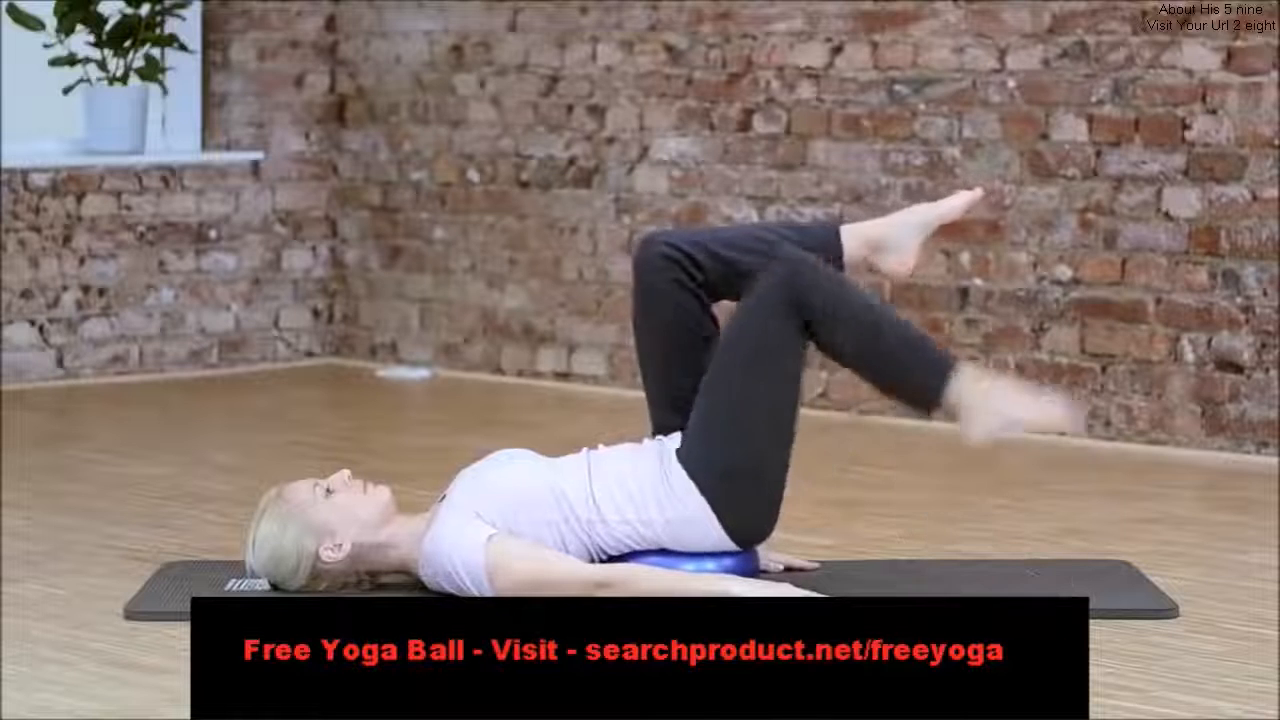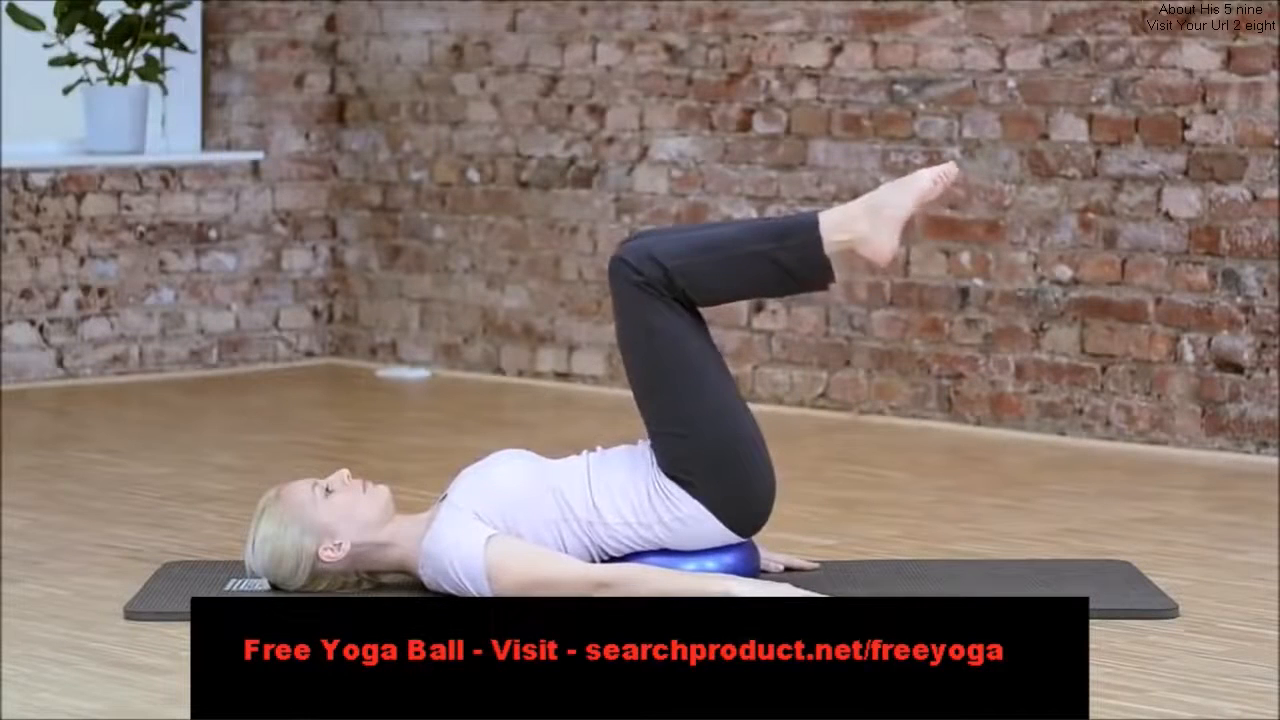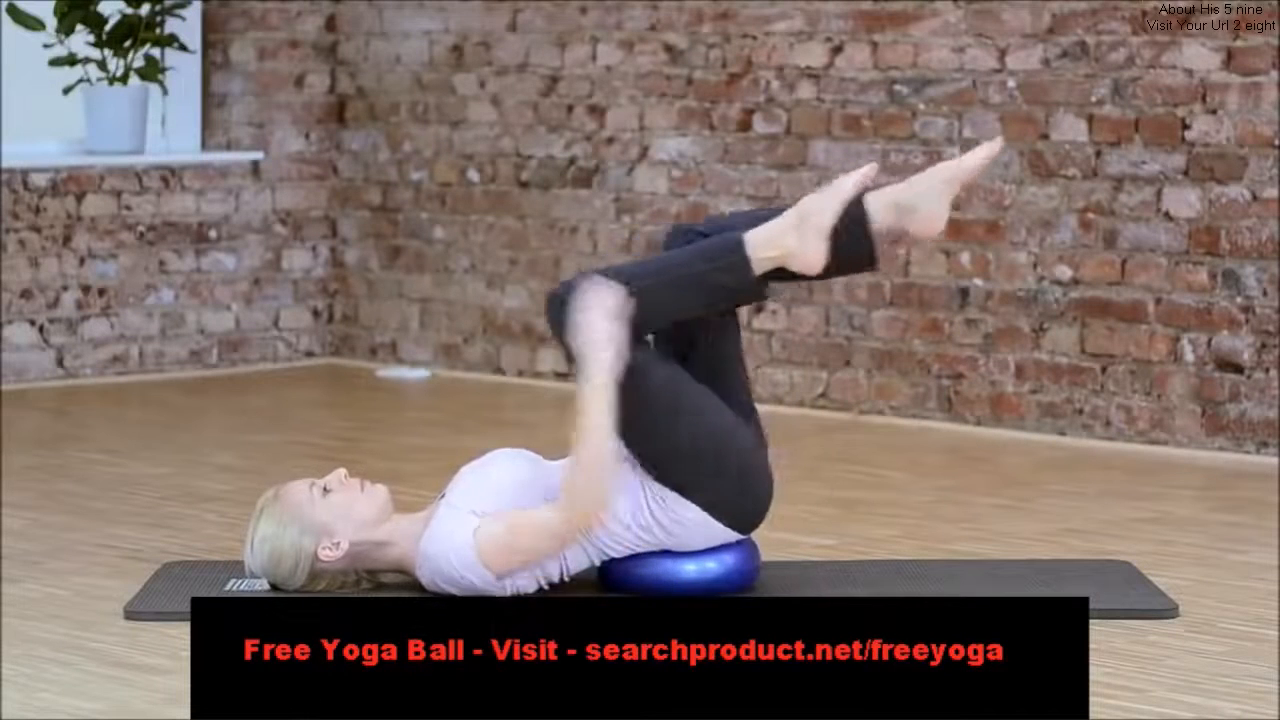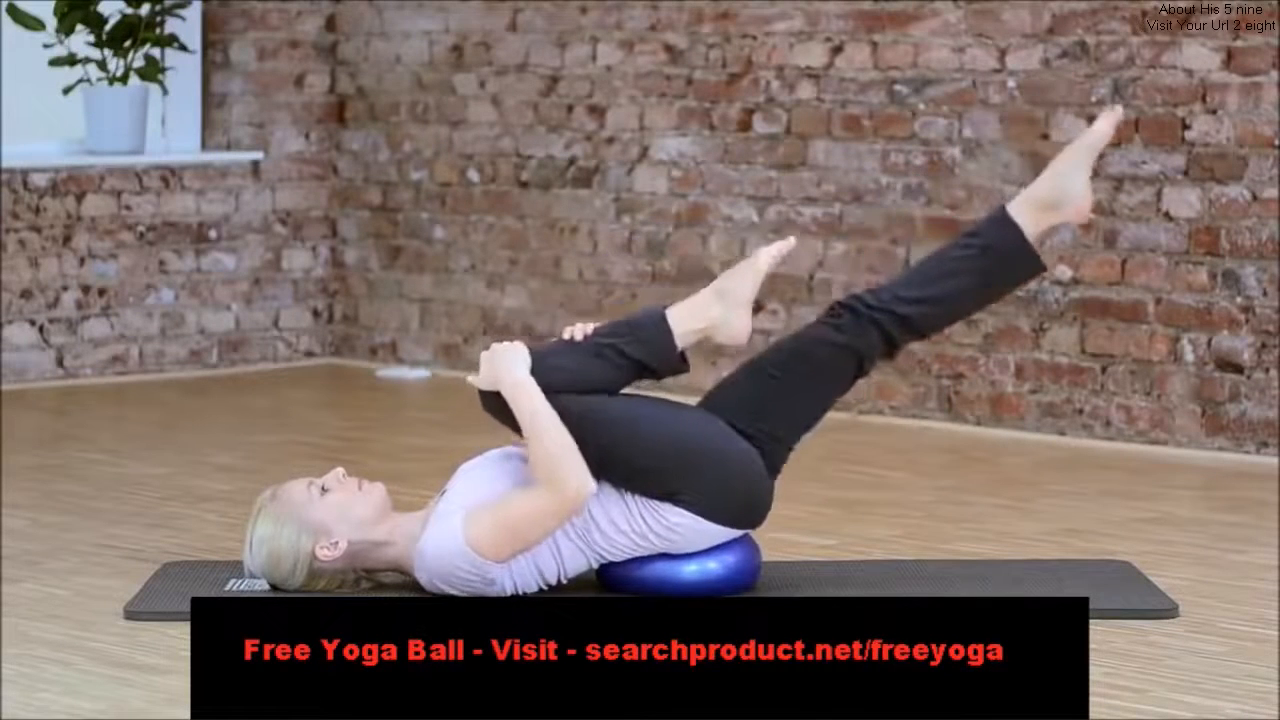
dt=1s
person 1, frame 1
left shoulder: (450, 517)
right shoulder: (447, 553)
right elbow: (600, 582)
right wrist: (751, 591)
left hip: (679, 465)
right hip: (713, 489)
left knee: (664, 258)
right knee: (784, 279)
left ankle: (872, 241)
right ankle: (967, 395)
person 1, frame 2
left shoulder: (450, 516)
right shoulder: (448, 553)
right elbow: (599, 583)
right wrist: (744, 590)
left hip: (695, 495)
right hip: (712, 493)
left knee: (645, 266)
right knee: (640, 269)
left ankle: (845, 232)
right ankle: (847, 229)
person 1, frame 3
left shoulder: (448, 518)
right shoulder: (450, 554)
right elbow: (581, 515)
right wrist: (600, 363)
left hip: (689, 484)
right hip: (710, 496)
left knee: (691, 252)
right knee: (580, 303)
left ankle: (888, 211)
right ankle: (781, 243)
person 1, frame 4
left shoulder: (447, 523)
right shoulder: (447, 555)
right elbow: (570, 491)
left wrist: (567, 372)
right wrist: (516, 382)
left hip: (710, 470)
right hip: (713, 491)
right knee: (507, 379)
left ankle: (1034, 212)
right ankle: (696, 317)
